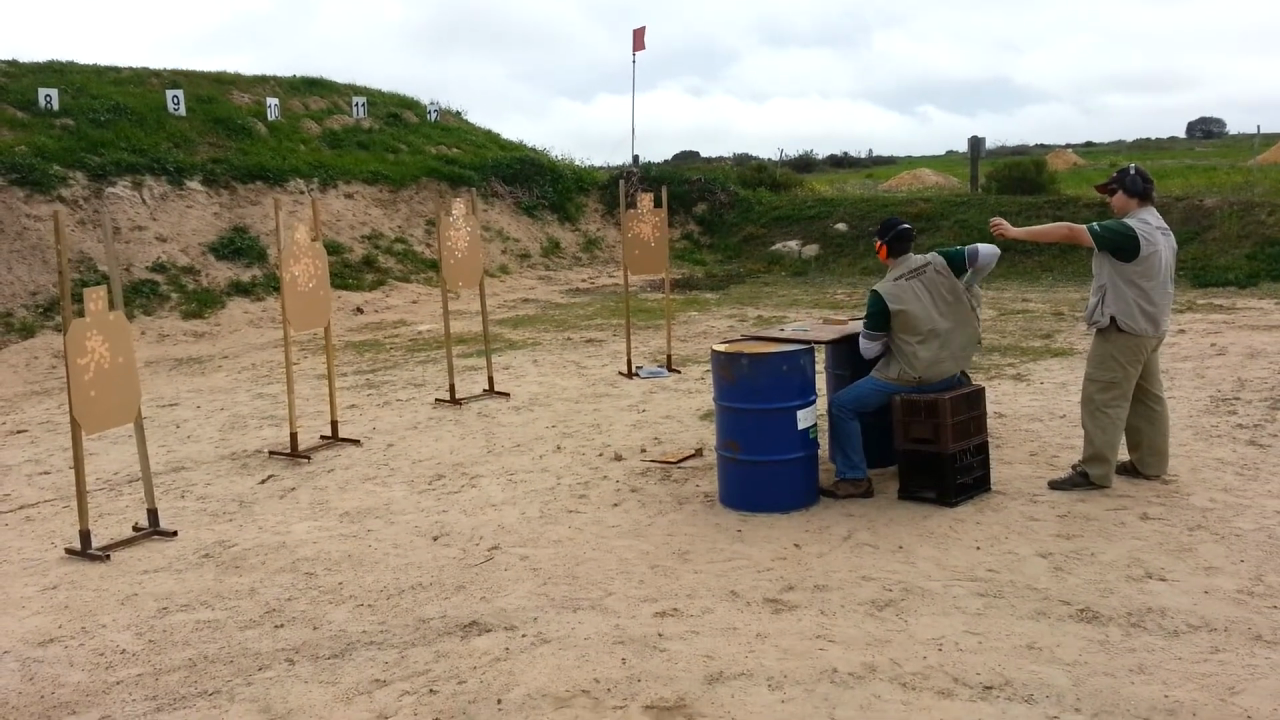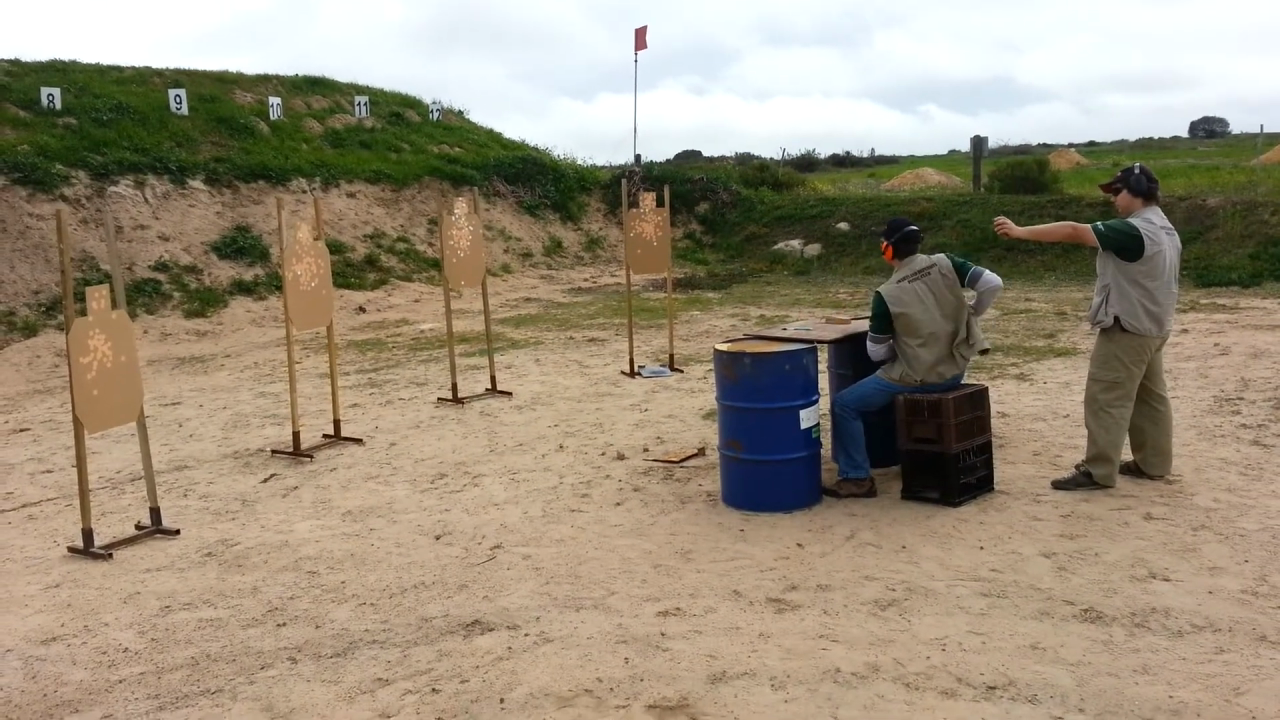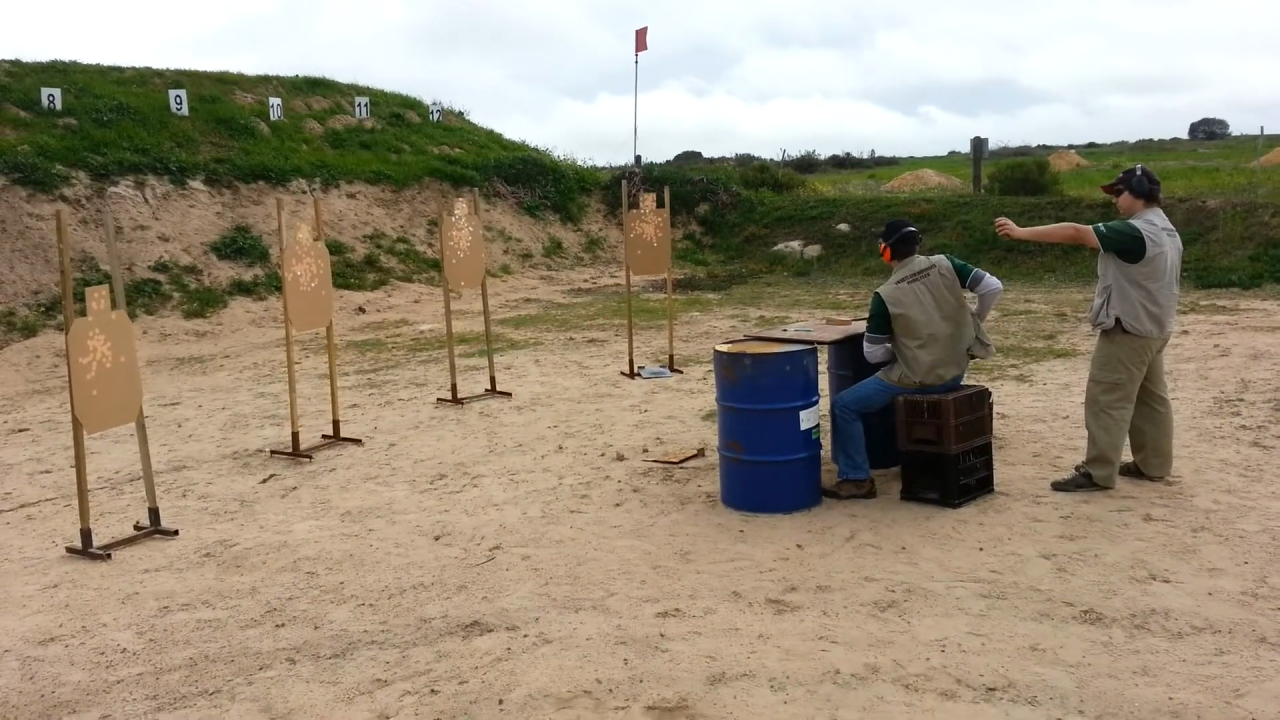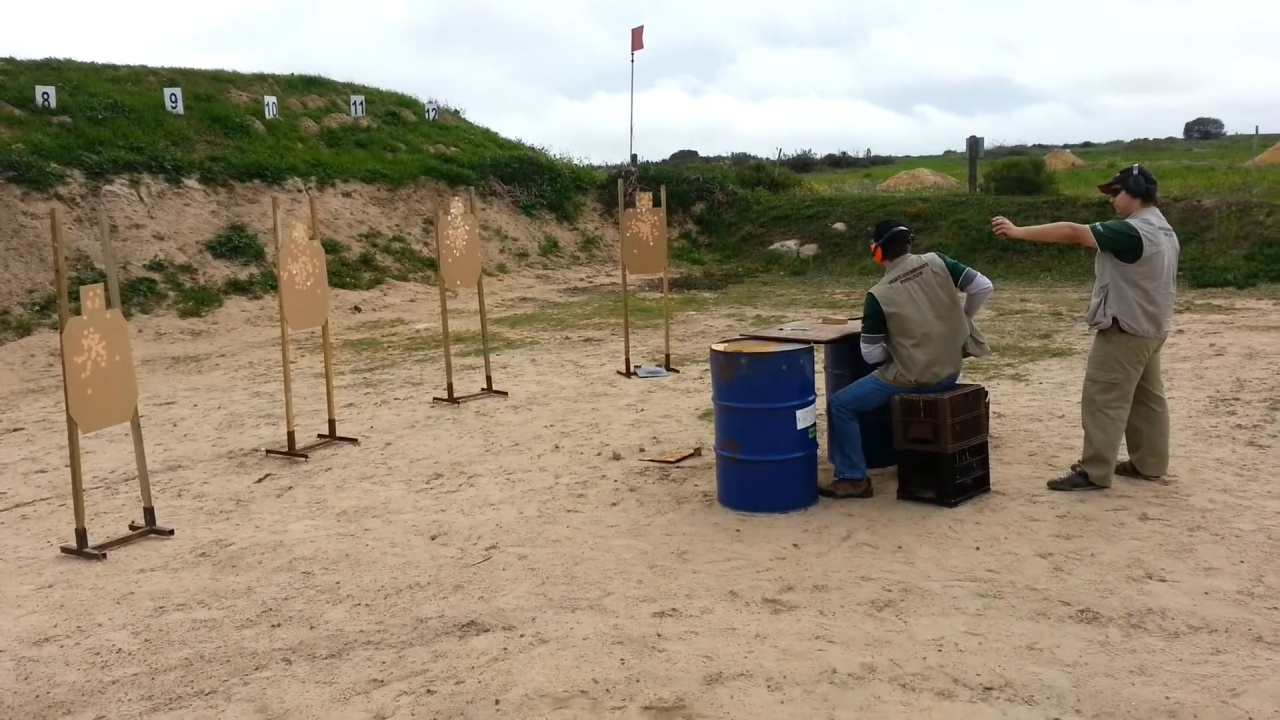
dt=0.3s
person 1, frame 1
left shoulder: (1129, 230)
right shoulder: (1160, 230)
left elbow: (1069, 232)
left wrist: (1015, 232)
left hip: (1124, 329)
right hip: (1148, 327)
left knee: (1103, 399)
right knee: (1146, 396)
left ankle: (1095, 471)
right ankle: (1149, 462)
person 1, frame 2
left shoulder: (1133, 230)
right shoulder: (1165, 230)
left elbow: (1073, 232)
left wrist: (1019, 231)
left hip: (1127, 329)
right hip: (1152, 327)
left knee: (1107, 399)
right knee: (1150, 396)
left ankle: (1098, 471)
right ankle: (1153, 462)
person 1, frame 3
left shoulder: (1135, 232)
right shoulder: (1166, 231)
left elbow: (1075, 233)
left wrist: (1021, 232)
left hip: (1128, 330)
right hip: (1153, 328)
left knee: (1108, 400)
right knee: (1151, 397)
left ankle: (1098, 472)
right ankle: (1153, 463)
person 1, frame 4
left shoulder: (1132, 231)
right shoulder: (1163, 231)
left elbow: (1072, 232)
left wrist: (1018, 231)
left hip: (1125, 329)
right hip: (1150, 328)
left knee: (1104, 399)
right knee: (1147, 397)
left ankle: (1094, 471)
right ankle: (1149, 462)
person 2, frame 1
left shoulder: (883, 292)
right shoulder: (939, 262)
left elbow: (868, 350)
right elbow: (991, 253)
right wrist: (968, 286)
left hip: (914, 377)
right hip: (952, 371)
left knee: (841, 406)
left ankle: (854, 479)
person 2, frame 2
left shoulder: (887, 294)
right shoulder: (945, 264)
left elbow: (876, 353)
right elbow: (993, 283)
right wrist: (972, 312)
left hip: (917, 378)
right hip: (953, 372)
left knee: (844, 405)
left ankle: (857, 478)
person 2, frame 3
left shoulder: (886, 295)
right shoulder: (945, 265)
left elbow: (873, 353)
right elbow: (993, 287)
right wrist: (974, 320)
left hip: (917, 379)
right hip: (954, 373)
left knee: (844, 406)
left ankle: (856, 480)
person 2, frame 4
left shoulder: (879, 295)
right shoulder: (937, 263)
left elbow: (870, 355)
right elbow: (983, 287)
right wrist: (961, 319)
left hip: (912, 378)
right hip: (949, 371)
left knee: (840, 405)
left ankle: (853, 479)
